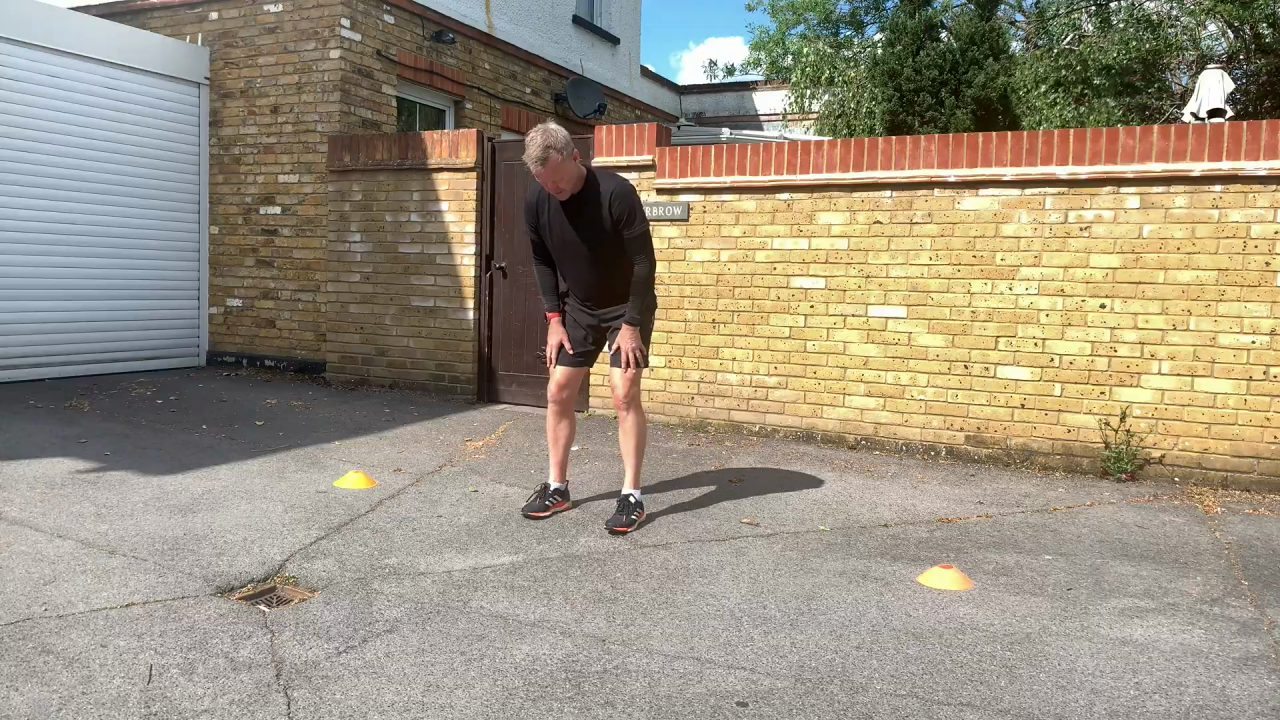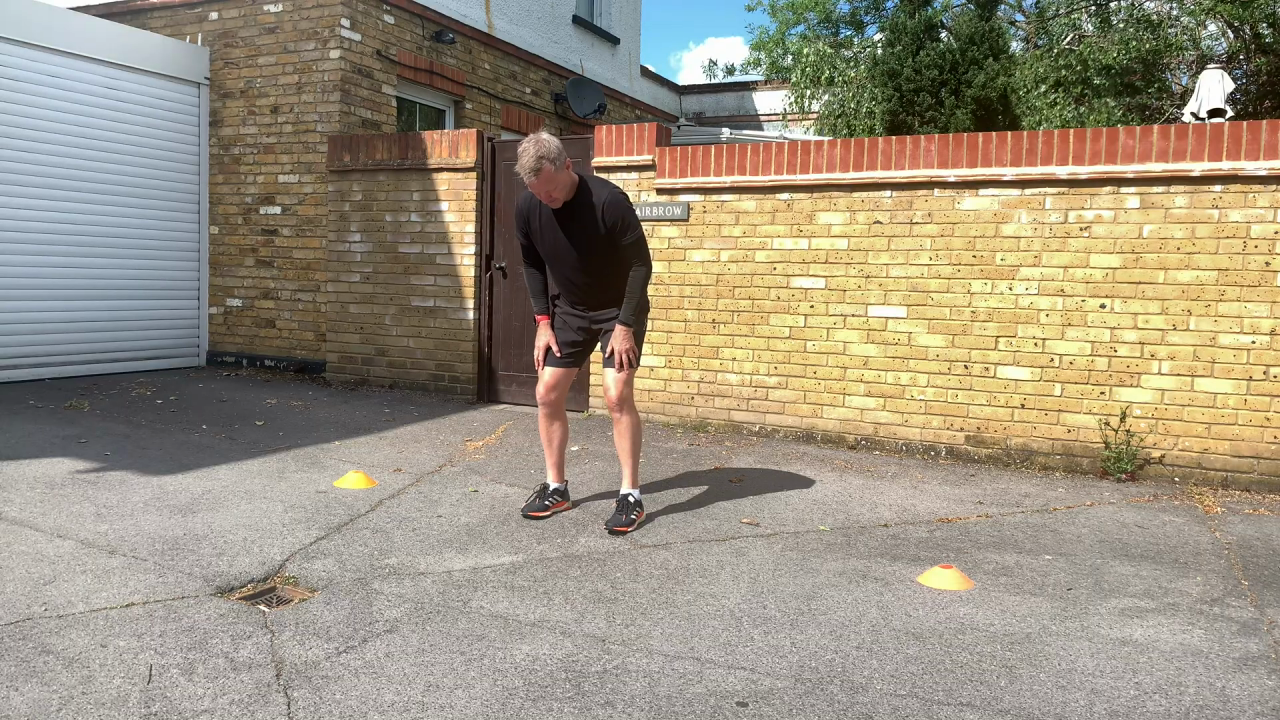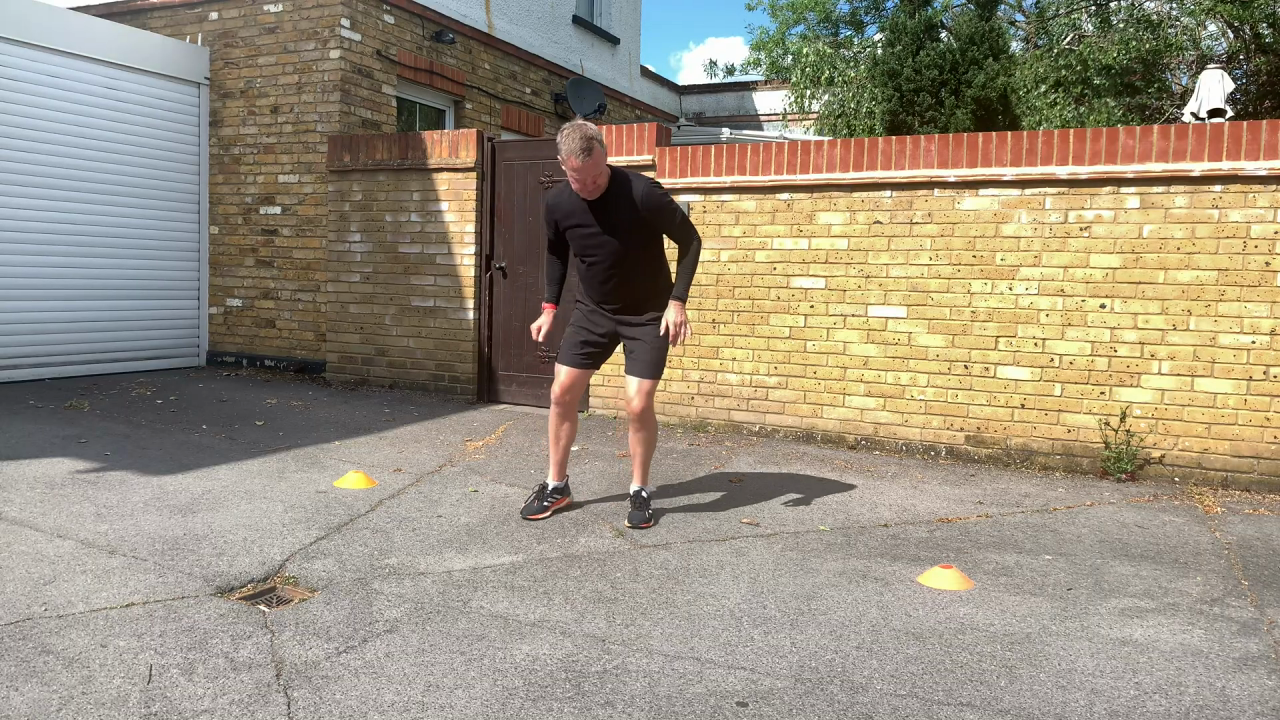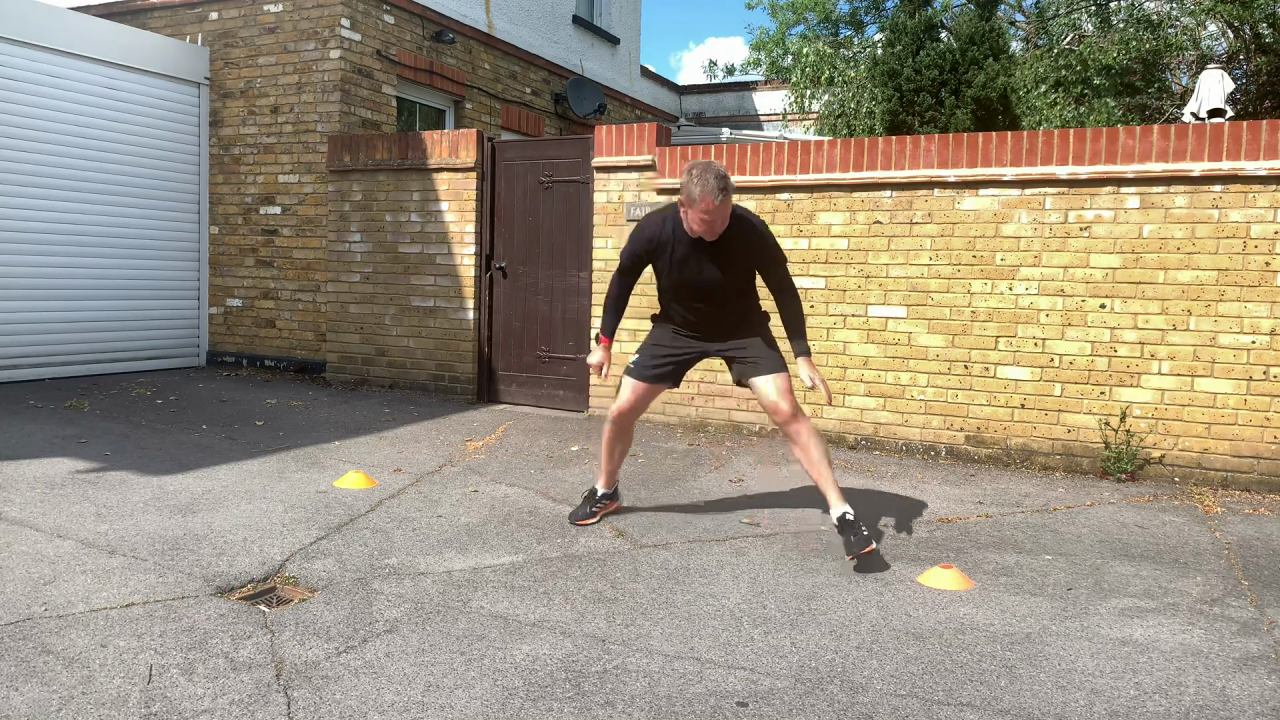
dt=0.4s
person 1, frame 1
left shoulder: (617, 193)
right shoulder: (536, 202)
left elbow: (644, 262)
right elbow: (542, 261)
left wrist: (632, 325)
right wrist: (554, 318)
left hip: (626, 307)
right hip: (578, 308)
left knee: (624, 394)
right knee: (558, 393)
left ankle: (632, 496)
right ankle: (557, 487)
person 1, frame 2
left shoulder: (608, 201)
right shoulder: (527, 208)
left elbow: (641, 264)
right elbow: (533, 265)
left wrist: (625, 325)
right wrist: (543, 322)
left hip: (618, 310)
right hip: (570, 310)
left knee: (617, 395)
right knee: (547, 394)
left ankle: (631, 496)
right ankle: (556, 487)
person 1, frame 3
left shoulder: (644, 193)
right shoulder: (558, 203)
left elbow: (690, 241)
right elbow: (556, 253)
left wrist: (677, 301)
right wrist: (549, 308)
left hip: (648, 314)
right hip: (593, 310)
left knee: (638, 405)
right knee: (563, 394)
left ankle: (640, 492)
right ankle: (556, 485)
person 1, frame 4
left shoulder: (751, 231)
right shoulder: (653, 231)
left elbow: (784, 290)
right elbow: (622, 282)
left wrist: (802, 356)
right wrist: (604, 343)
left hip: (743, 330)
right hip: (678, 330)
left knee: (787, 411)
right knee: (622, 410)
left ankle: (841, 513)
right ankle: (604, 492)
